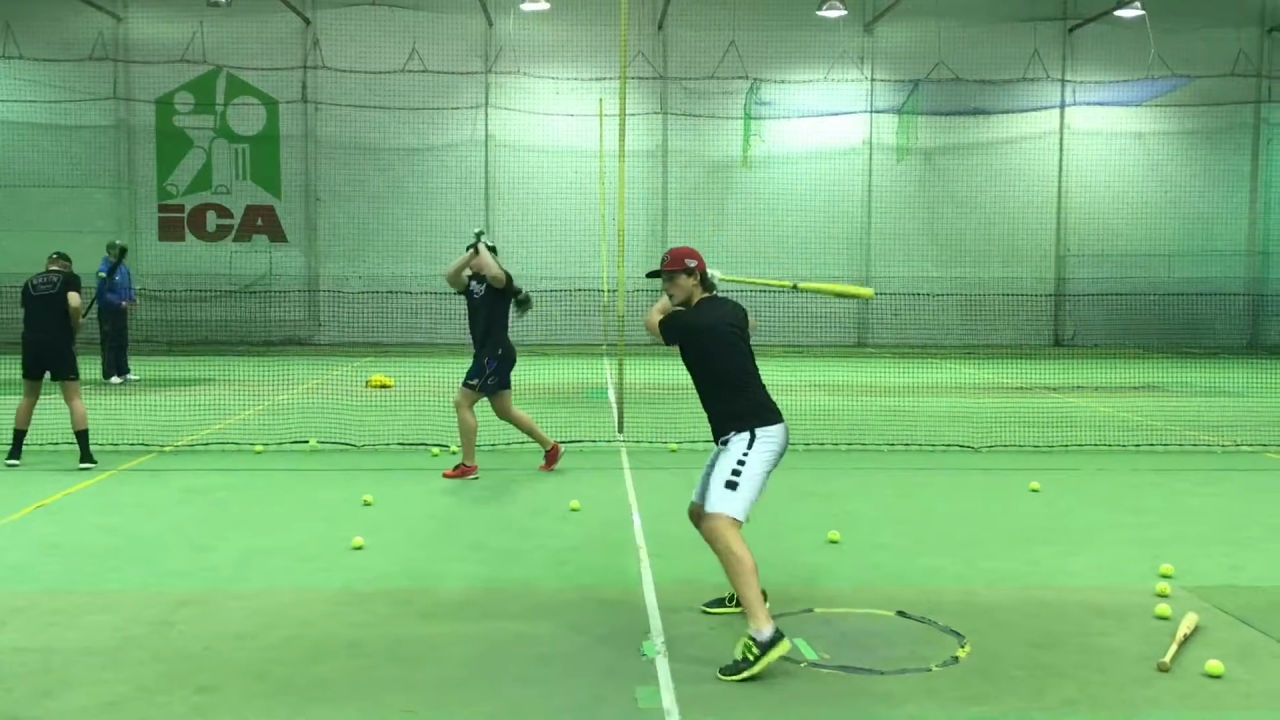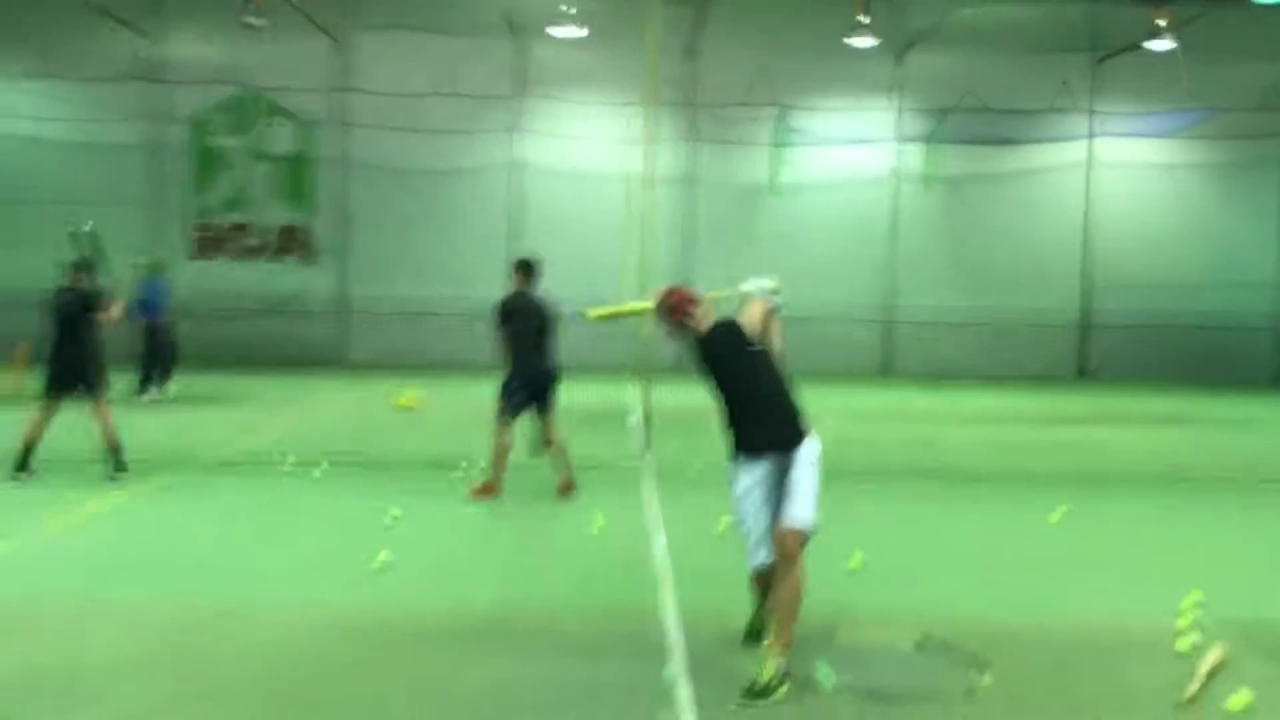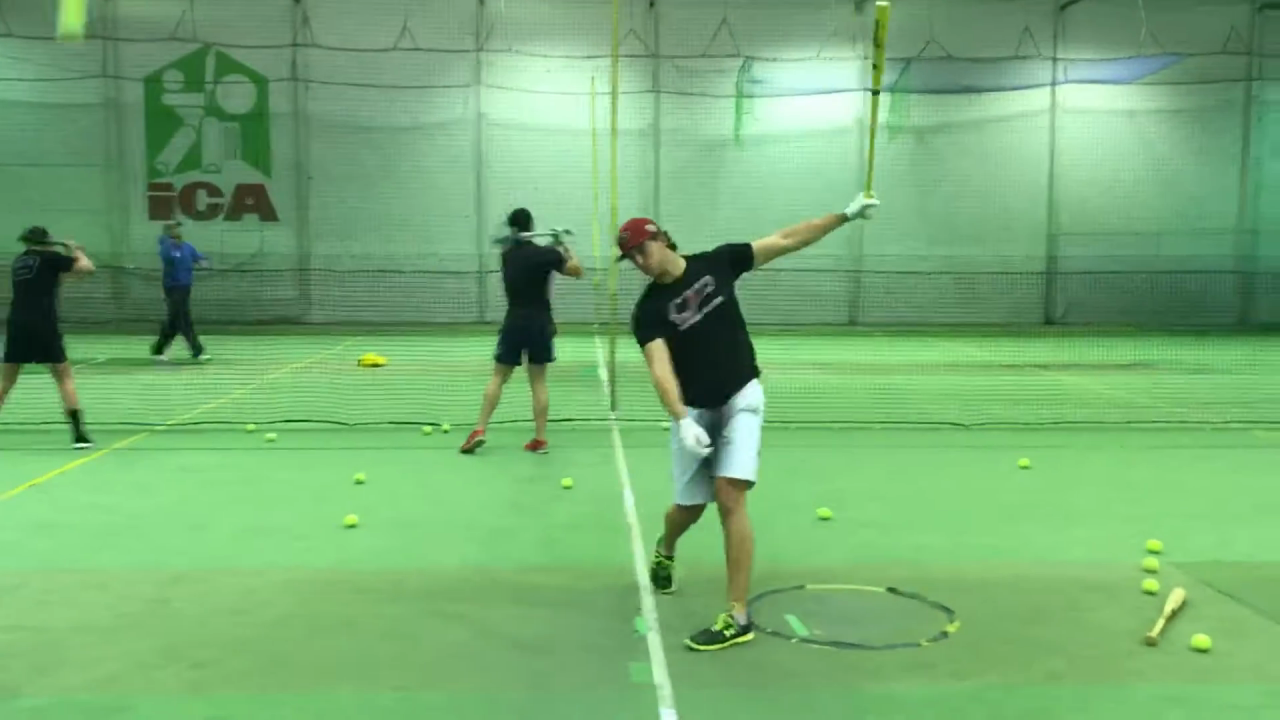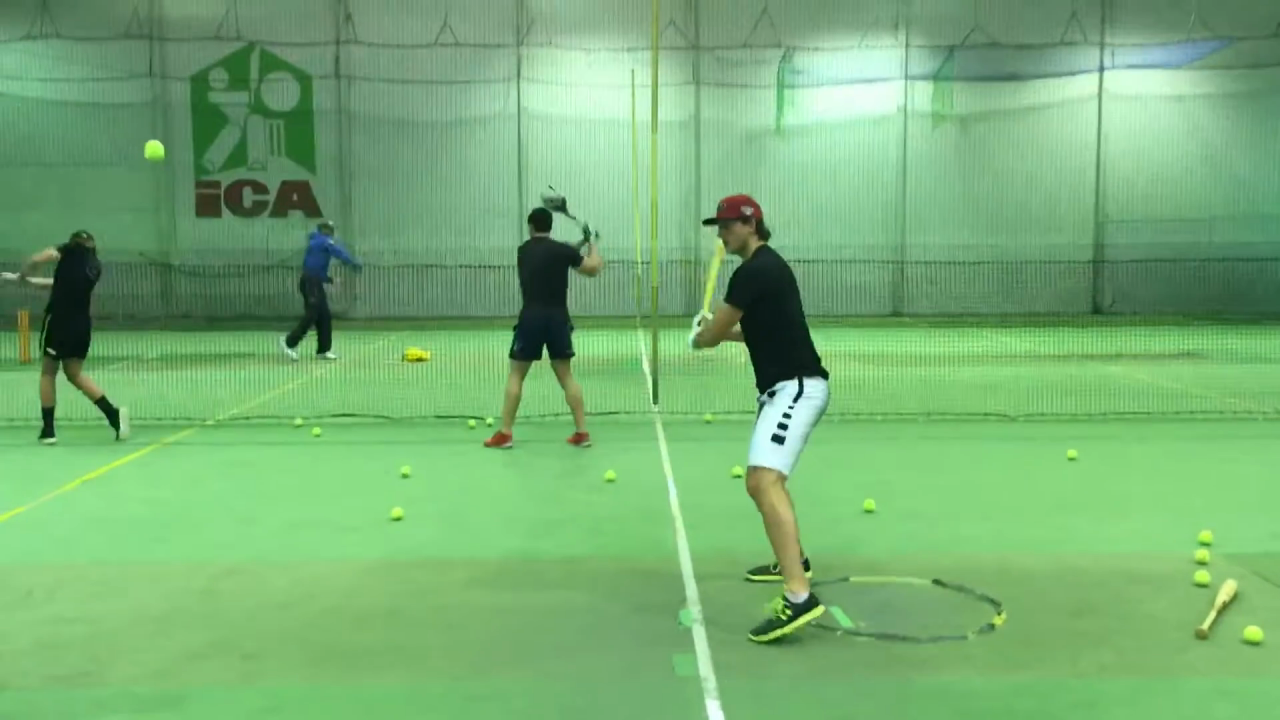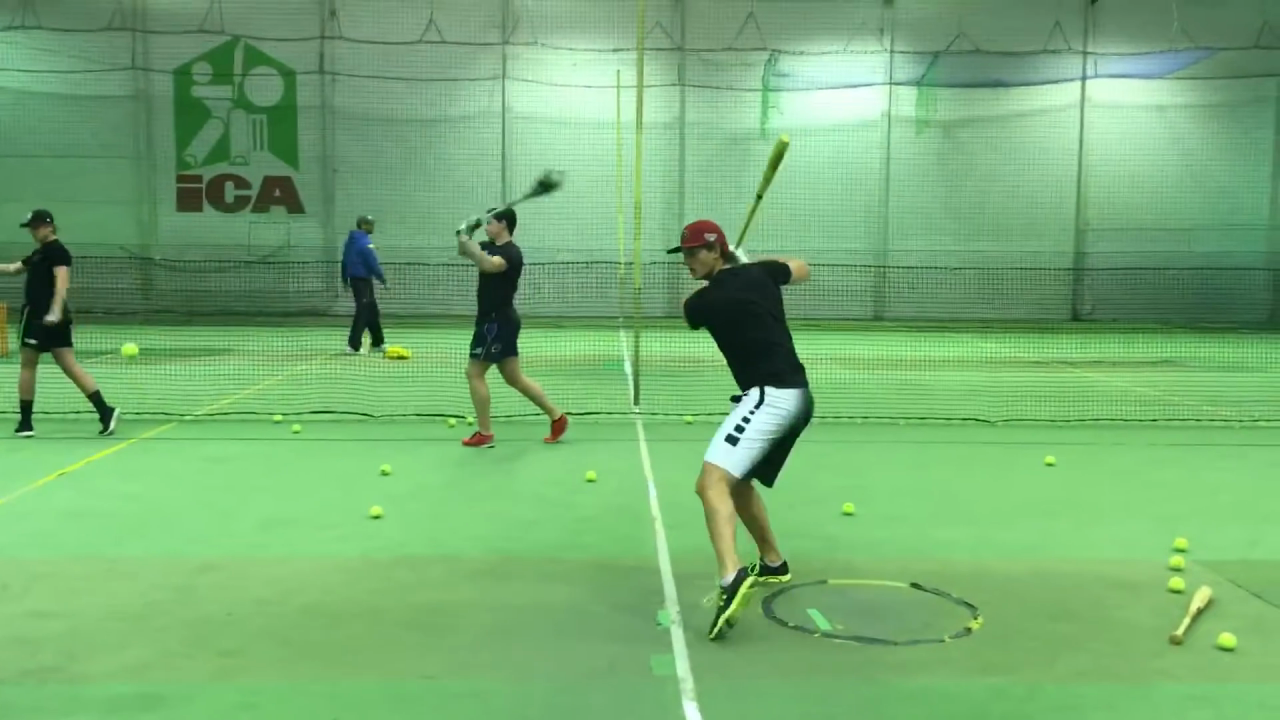
dt=1s
person 1, frame 1
left shoulder: (689, 323)
right shoulder: (730, 309)
left elbow: (652, 321)
left wrist: (671, 301)
right wrist: (683, 298)
left hip: (752, 435)
right hip: (744, 433)
left knee: (719, 526)
right knee: (701, 512)
left ankle: (764, 634)
right ankle: (748, 592)
person 1, frame 2
left shoulder: (725, 337)
right shoulder: (718, 341)
left elbow: (770, 344)
right elbow: (757, 311)
left wrist: (766, 303)
right wrist: (757, 295)
left hip: (797, 446)
right hip: (757, 459)
left knee: (788, 544)
right knee: (766, 564)
left ankle: (776, 663)
right ankle: (763, 608)
person 1, frame 3
left shoulder: (718, 262)
right shoulder: (648, 310)
left elbow: (785, 241)
right elbow: (660, 370)
left wrist: (845, 215)
right wrist: (683, 421)
left hip: (740, 399)
right hip: (695, 411)
left knee: (729, 498)
right knee: (690, 505)
left ankle: (738, 616)
right ankle: (665, 551)
person 1, frame 4
left shoulder: (754, 271)
right shoulder: (765, 266)
left elbow: (715, 333)
left wrist: (698, 335)
right wrist: (716, 326)
left hip: (795, 387)
right hip: (787, 386)
left knee: (761, 480)
right knee: (769, 476)
left ankle: (797, 596)
right ankle: (793, 559)
person 1, frame 5
left shoulder: (705, 300)
right shoulder: (761, 274)
right elbow: (802, 270)
left wrist: (717, 269)
left hip: (769, 397)
right hip: (795, 397)
left knee: (711, 481)
right knee: (735, 479)
left ankle: (732, 576)
right ankle: (772, 562)
person 2, frame 1
left shoulder: (501, 280)
right shoulder: (470, 282)
left elbow: (496, 275)
right elbow: (450, 276)
left wrist: (482, 247)
right wrist: (473, 251)
left hip: (496, 353)
right hip: (489, 354)
left knee: (462, 402)
right knee: (504, 410)
left ankle: (468, 465)
right ankle: (551, 447)
person 2, frame 2
left shoulder: (510, 304)
right shoulder: (541, 307)
left elbow: (504, 339)
right elbow: (548, 342)
left wrist: (510, 368)
left hip: (523, 372)
right hip: (544, 371)
left knee: (504, 424)
right knee: (547, 425)
left ankle: (493, 484)
right ankle: (567, 481)
person 2, frame 3
left shoulder: (508, 253)
right shoulder: (546, 255)
right elbow: (578, 271)
left wrist: (554, 246)
right wrist: (564, 248)
left hip: (514, 322)
right hip: (540, 323)
left knee: (498, 376)
right knee: (538, 381)
left ankle: (479, 430)
right ankle: (540, 439)
person 2, frame 4
left shoulder: (523, 250)
right shoulder: (562, 250)
right elbow: (593, 269)
left wrist: (580, 244)
right wrist: (590, 243)
left hip: (530, 319)
right hip: (557, 319)
left knee: (516, 375)
right knee: (566, 377)
left ankle: (505, 433)
right ankle: (582, 432)
person 2, frame 5
left shoulder: (512, 253)
right shoulder: (488, 246)
left elbow: (489, 266)
right elbow: (467, 250)
left wrist: (466, 242)
right wrist: (465, 235)
left hip: (499, 322)
right hip: (492, 321)
left knee: (474, 373)
right knee: (514, 377)
left ankle: (485, 434)
right ankle: (557, 417)
person 3, frame 1
left shoulder: (30, 283)
right shoulder: (70, 278)
left elbow: (30, 312)
right elbow: (74, 305)
right wrist: (76, 325)
left hip: (31, 342)
right hip: (60, 343)
left knee: (29, 398)
right knee: (74, 398)
left ankle: (15, 451)
right ankle: (85, 454)
person 3, frame 2
left shoulder: (59, 295)
right shoulder: (88, 295)
right elbow: (108, 317)
left wrist: (107, 308)
right wrist: (117, 307)
left hip: (62, 359)
right hip: (85, 358)
left knee: (44, 412)
right knee: (102, 411)
left ankle: (22, 465)
right ankle: (117, 464)
person 3, frame 3
left shoulder: (18, 262)
right shoulder: (50, 257)
right elbow: (88, 268)
left wrist: (64, 263)
right wrist: (75, 252)
right hip: (44, 326)
right knee: (65, 379)
right ankle: (79, 434)
person 3, frame 4
left shoulder: (75, 249)
right shoulder: (94, 265)
left elbow: (40, 258)
left wrist: (22, 275)
right wrist: (29, 280)
left hip: (58, 319)
right hip: (81, 323)
left knee: (48, 373)
right knee: (76, 374)
left ankle: (48, 429)
right ankle: (113, 414)
person 3, frame 5
left shoulder: (56, 250)
right shoulder: (41, 252)
left elbow: (62, 281)
left wrist: (55, 311)
left hip: (40, 314)
right hip: (53, 316)
left knee: (28, 365)
right knee: (70, 365)
left ankle: (25, 422)
right ankle: (105, 411)
